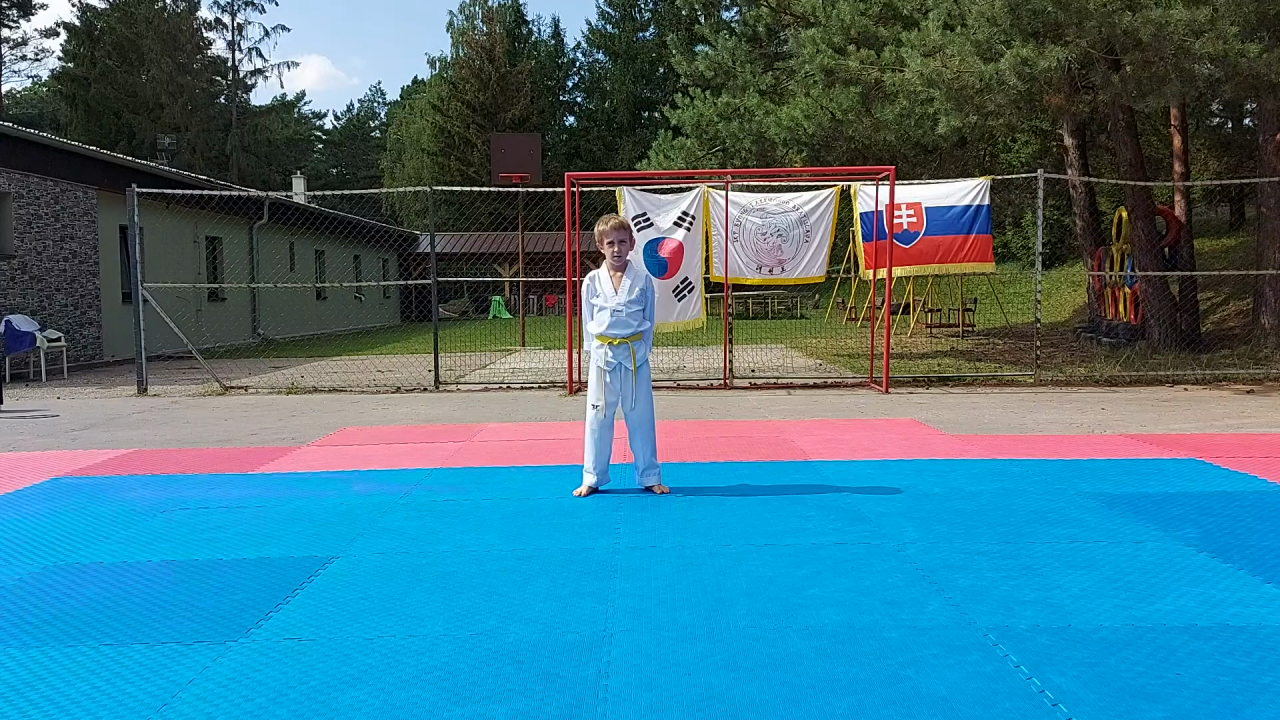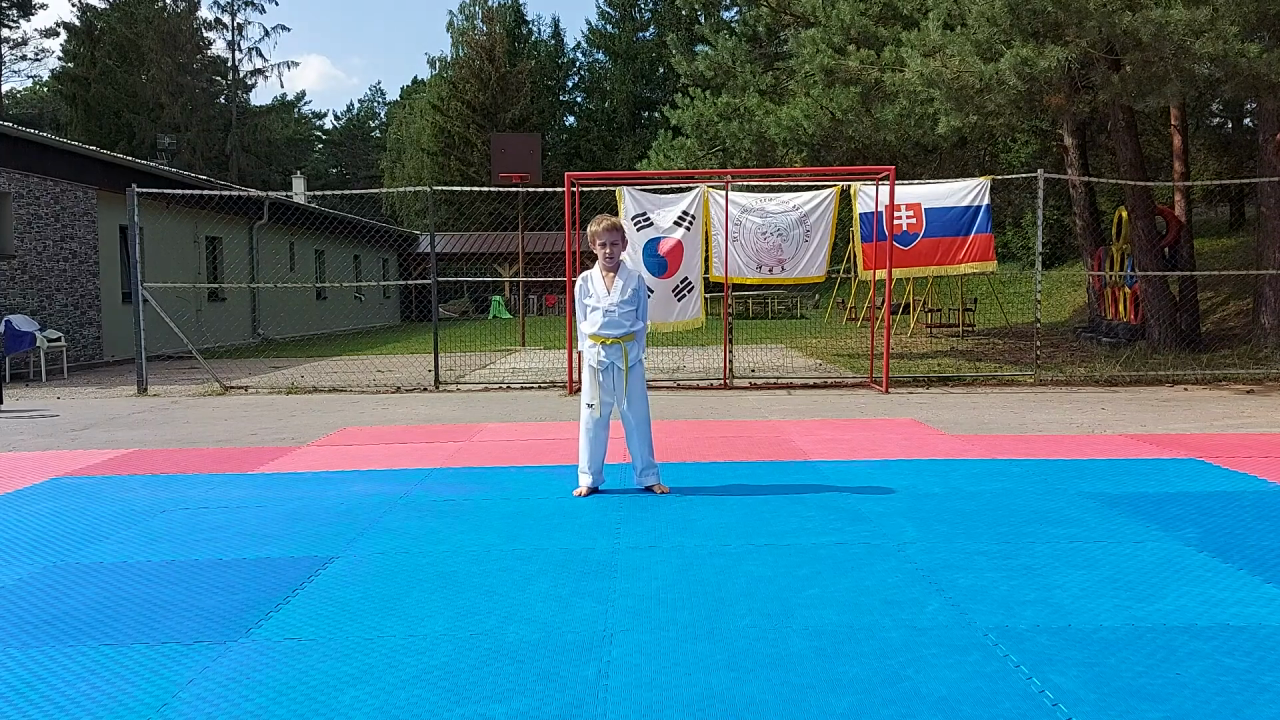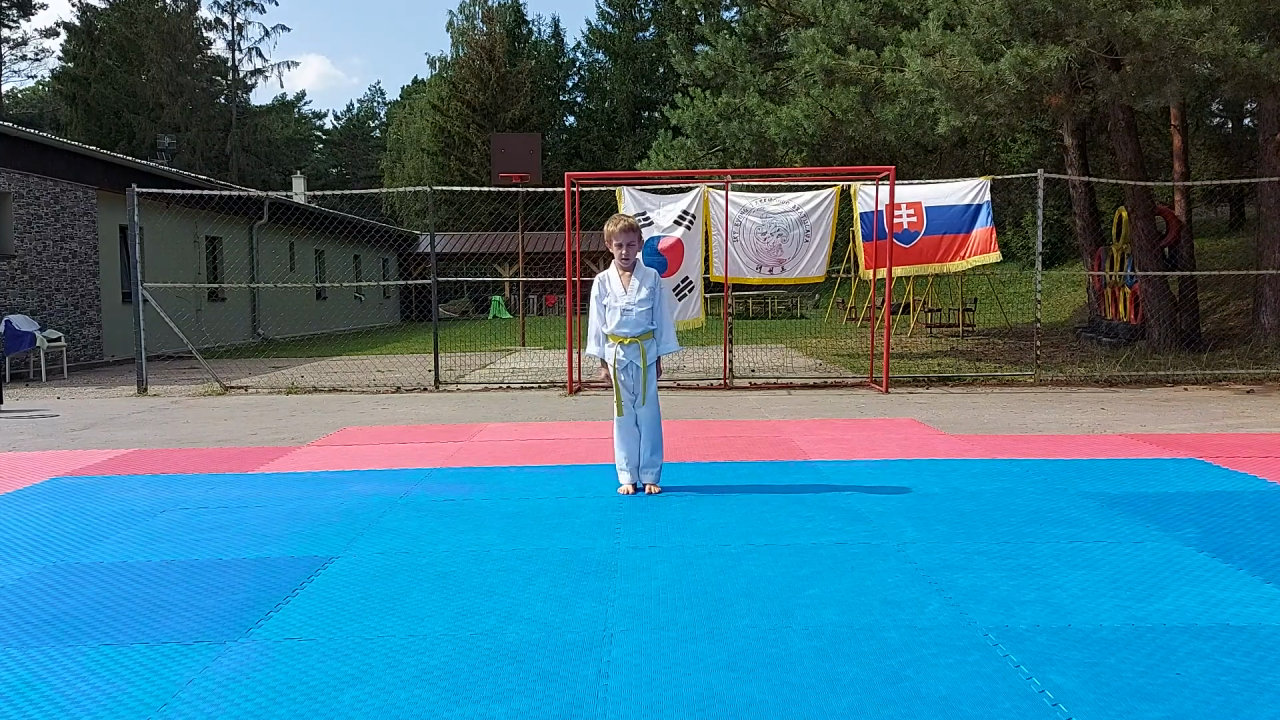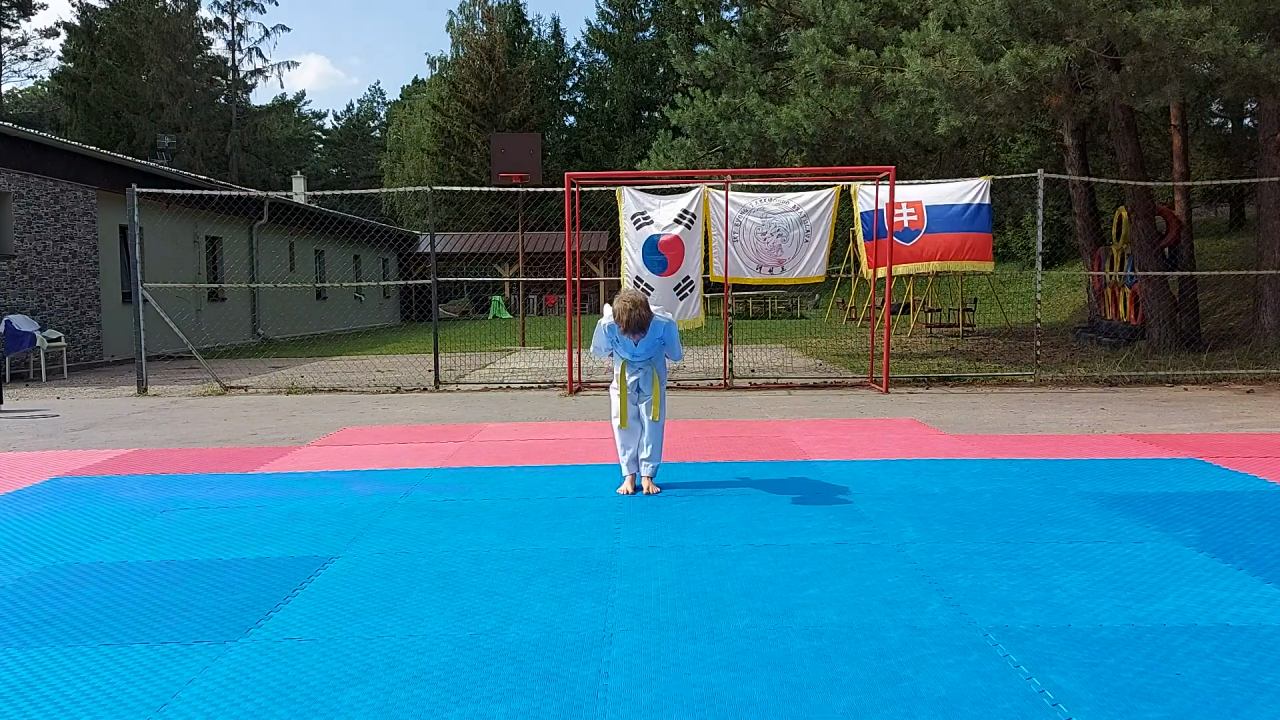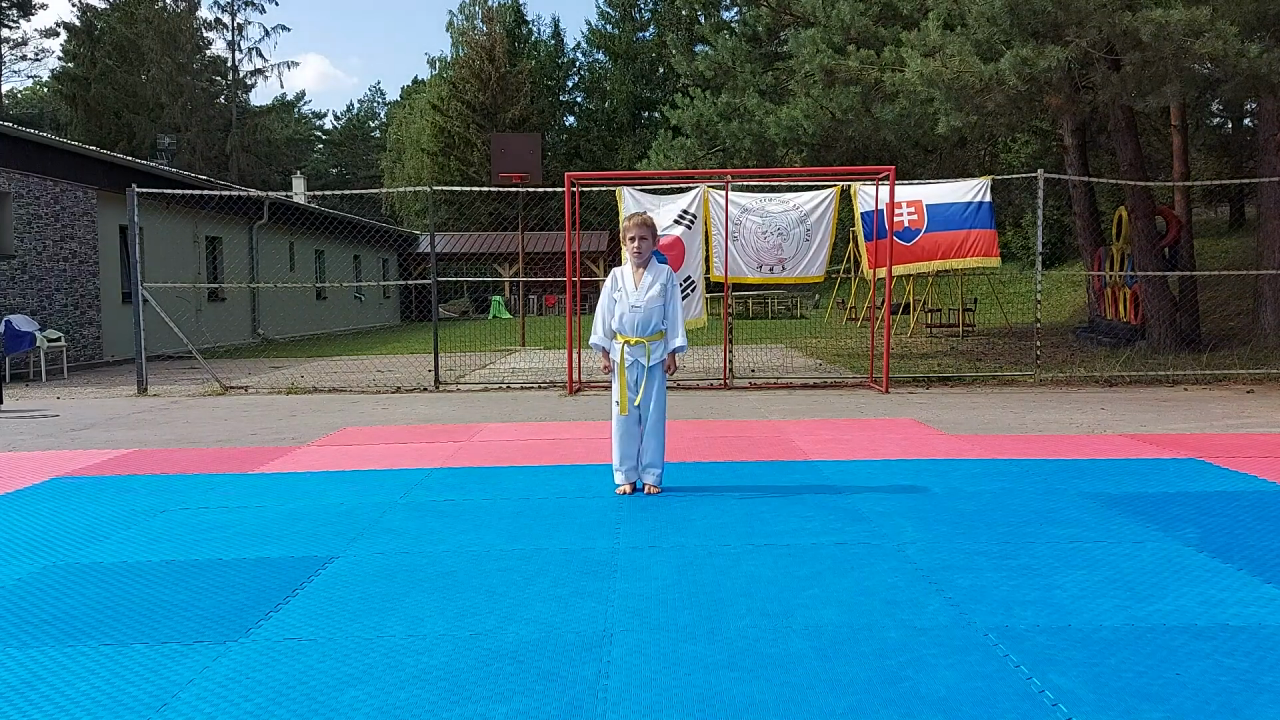
dt=1s
person 1, frame 1
left shoulder: (643, 279)
right shoulder: (592, 281)
left elbow: (649, 320)
right elbow: (588, 322)
left wrist: (640, 349)
right wrist: (601, 349)
left hip: (635, 356)
right hip: (603, 356)
left knee: (641, 417)
right knee: (598, 418)
left ankle: (650, 476)
right ankle: (593, 478)
person 1, frame 2
left shoulder: (635, 280)
right shoulder: (585, 282)
left elbow: (642, 320)
right elbow: (582, 322)
left wrist: (632, 350)
right wrist: (593, 350)
left hip: (628, 355)
right hip: (596, 356)
left knee: (637, 416)
right knee: (593, 418)
left ankle: (649, 477)
right ankle: (589, 478)
person 1, frame 3
left shoulder: (652, 278)
right shoulder: (602, 281)
left elbow: (663, 319)
right elbow: (596, 323)
left wrist: (660, 357)
right wrist: (603, 362)
left hip: (645, 352)
right hip: (617, 353)
left knee: (648, 414)
right knee: (623, 416)
left ankle: (650, 475)
right ankle: (628, 476)
person 1, frame 4
left shoulder: (664, 322)
right shoulder: (608, 323)
left elbow: (673, 350)
right elbow: (601, 347)
left wrist: (669, 358)
right wrist: (613, 358)
left hip: (653, 368)
right hip: (624, 368)
left knee: (653, 418)
right knee: (623, 418)
left ankle: (648, 473)
right ankle: (630, 473)
person 1, frame 5
left shoulder: (665, 275)
right shoulder: (616, 276)
left elbow: (673, 315)
right elbow: (604, 315)
left wrist: (672, 353)
right wrist: (604, 353)
left hip: (654, 354)
right hip: (622, 354)
left knee: (653, 416)
right knee: (624, 416)
left ankle: (650, 477)
right ankle: (627, 477)
